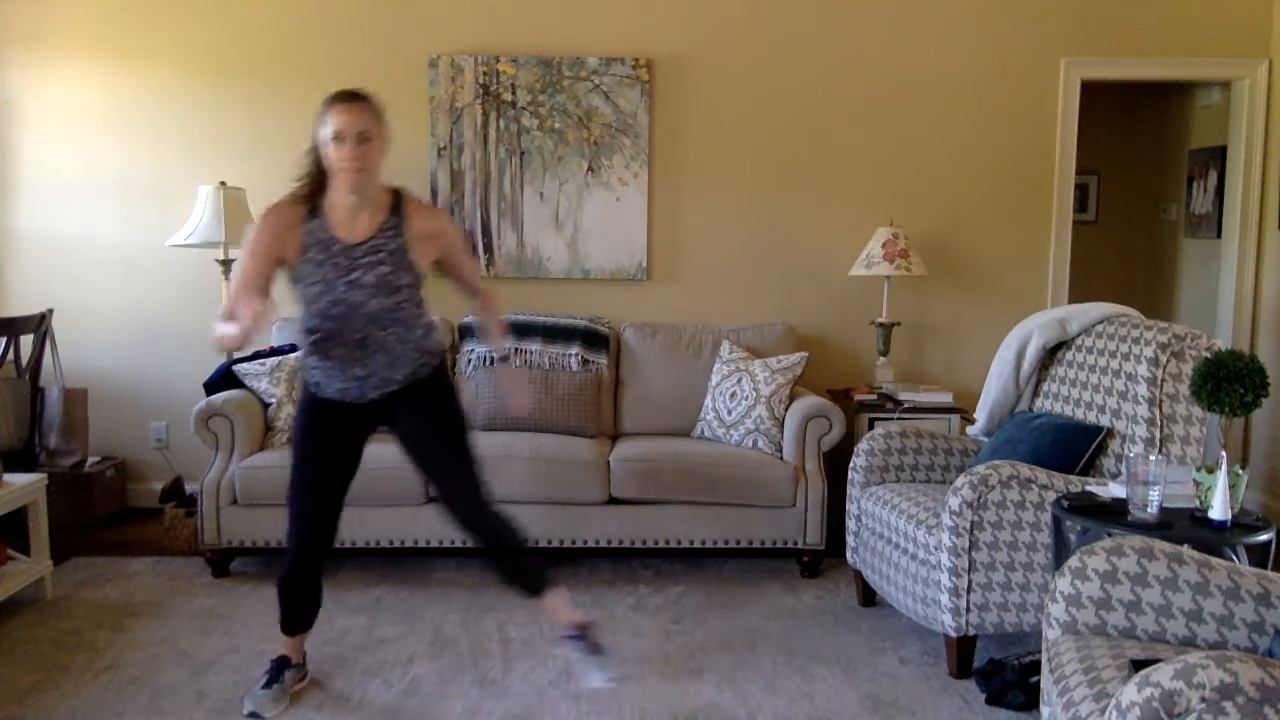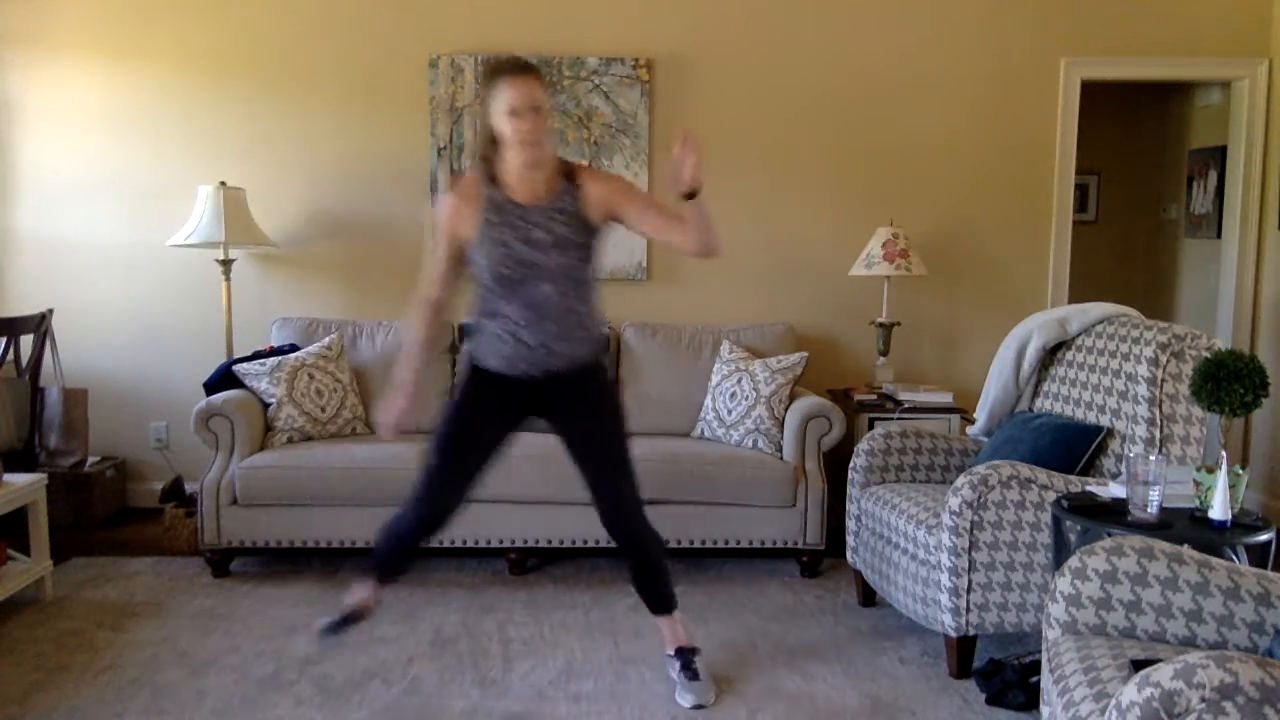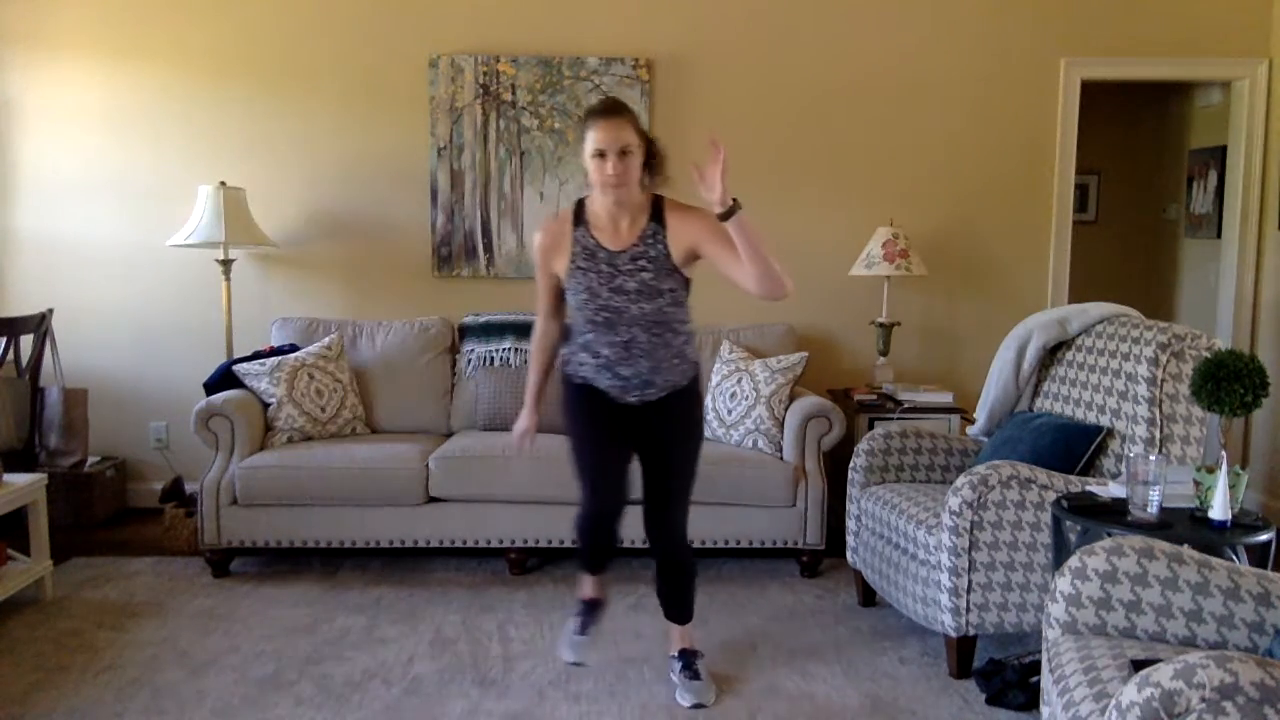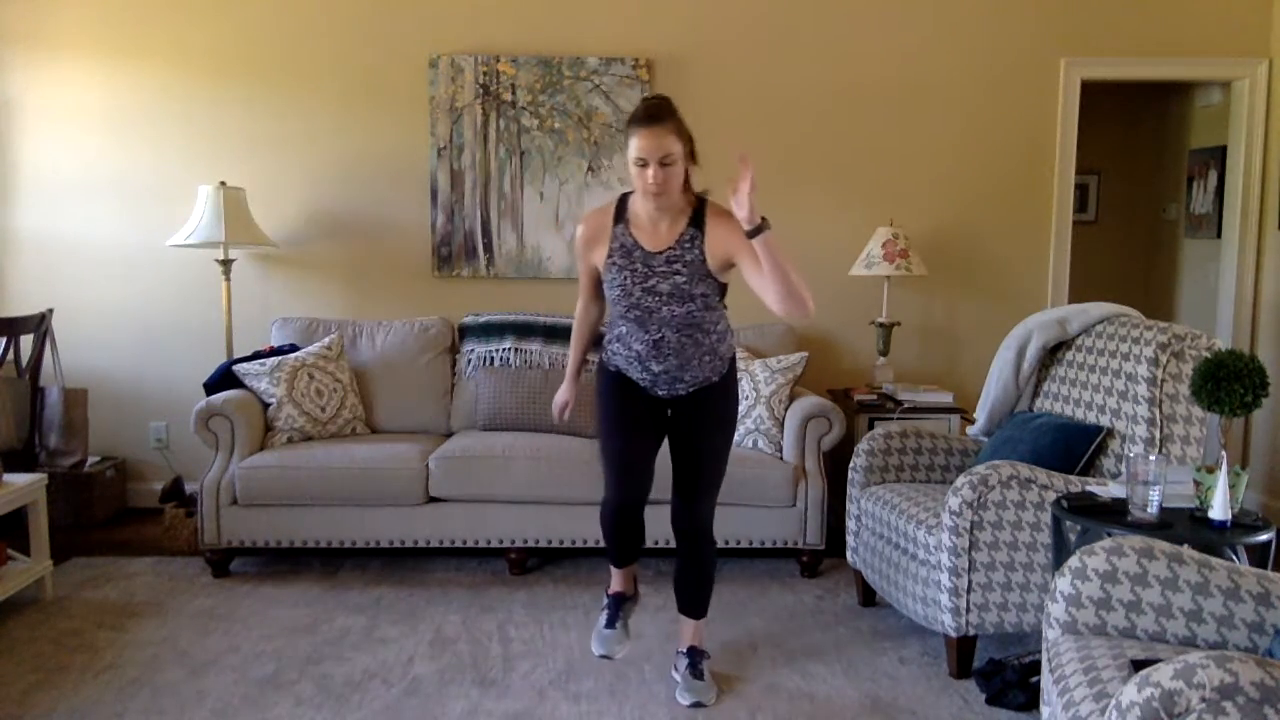
dt=0.3s
person 1, frame 1
left shoulder: (422, 223)
right shoulder: (282, 225)
left elbow: (476, 285)
right elbow: (224, 328)
left wrist: (506, 357)
right wrist: (242, 325)
left hip: (416, 384)
right hip: (330, 394)
left knee: (471, 510)
right knee: (308, 537)
left ankle: (571, 624)
right ankle: (291, 658)
person 1, frame 2
left shoulder: (593, 188)
right shoulder: (462, 200)
left elbow: (701, 246)
right elbow: (434, 296)
left wrist: (689, 192)
right wrist: (402, 380)
left hip: (578, 375)
right hip: (496, 374)
left knee: (623, 512)
right knee: (433, 500)
left ankle: (678, 647)
right ankle: (366, 593)
person 1, frame 3
left shoulder: (684, 225)
right shoulder: (554, 237)
left elbow: (774, 288)
right elbow: (548, 321)
left wrist: (727, 209)
right wrist: (531, 403)
left hip: (672, 394)
right hip: (593, 390)
left knee: (667, 523)
right knee: (602, 501)
left ankle: (684, 649)
right ankle: (589, 594)
person 1, frame 4
left shoulder: (721, 229)
right shoulder: (595, 229)
left elbow: (796, 310)
left wrist: (754, 225)
right wrist: (570, 377)
left hip: (706, 386)
right hip: (627, 378)
left knee: (693, 516)
right knee: (624, 494)
left ankle: (691, 649)
right ankle: (621, 588)
